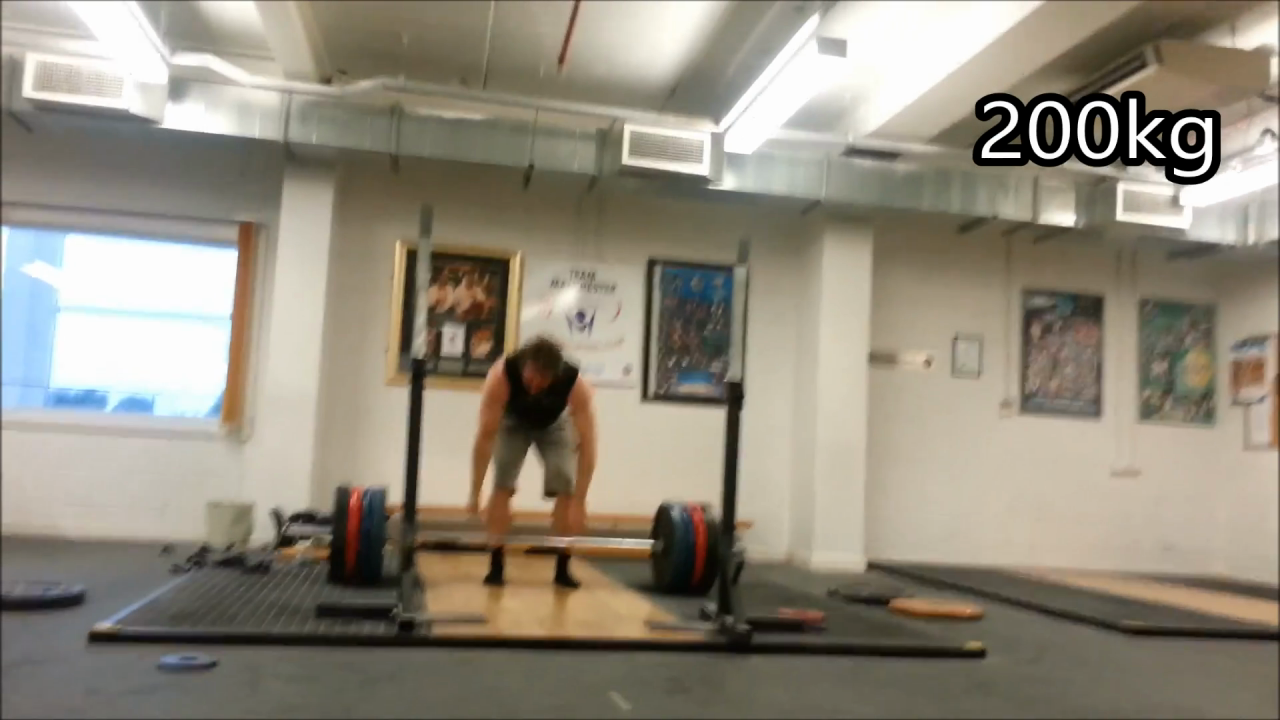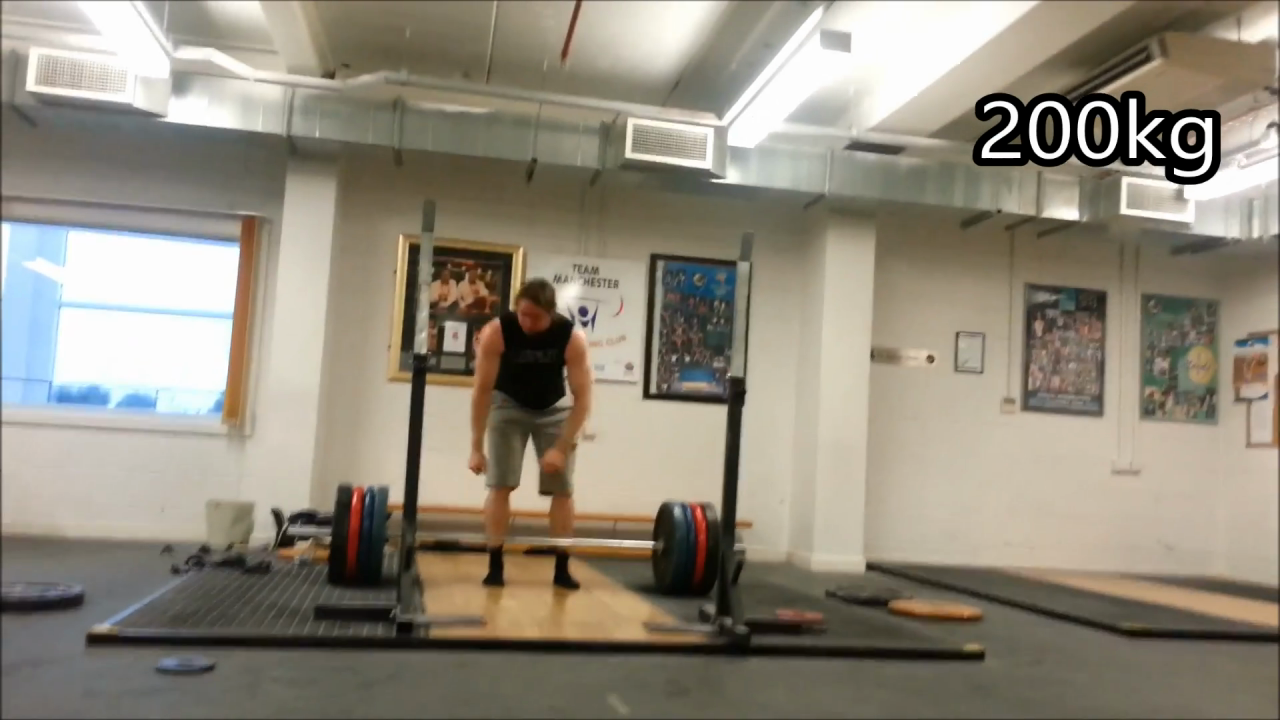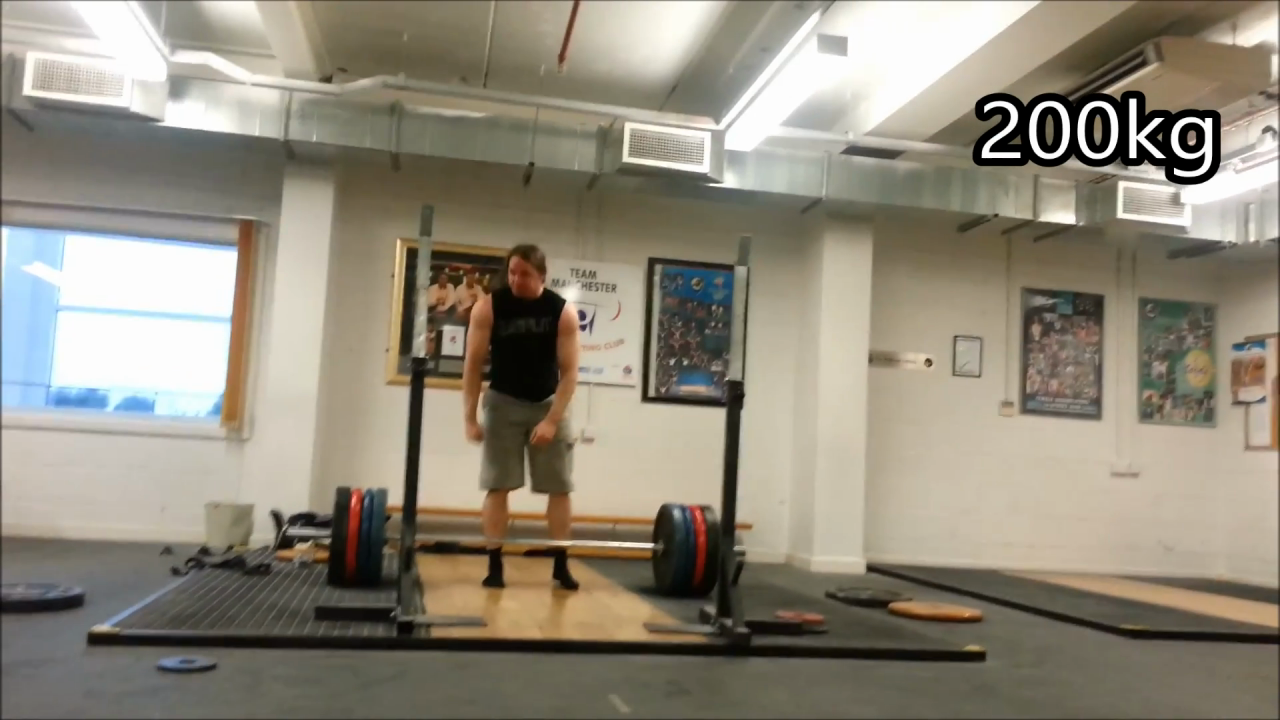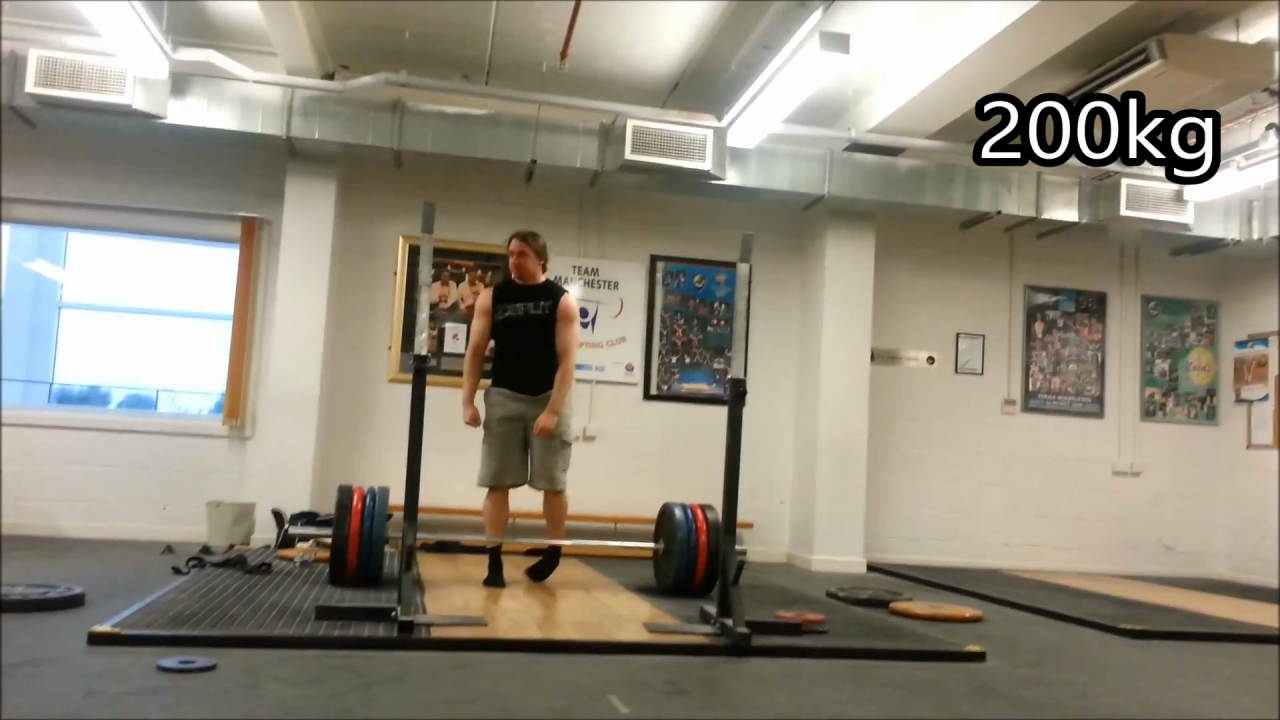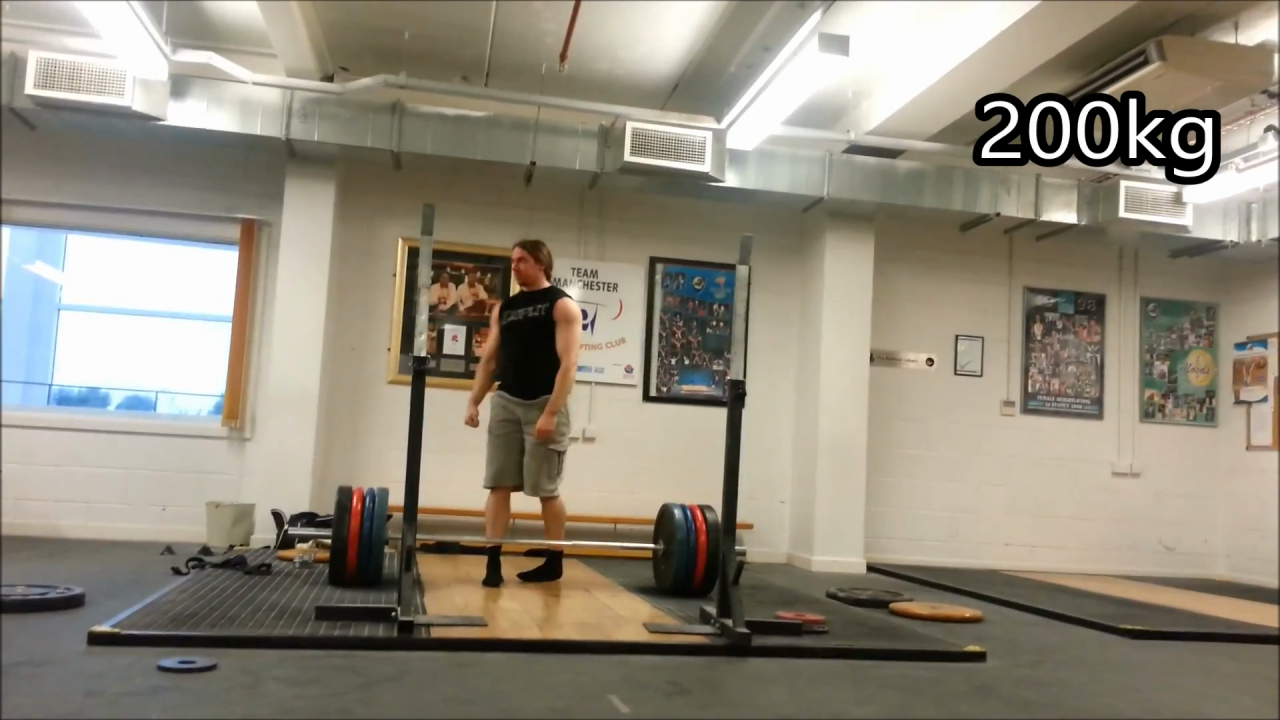
dt=0.2s
person 1, frame 1
left shoulder: (576, 384)
right shoulder: (501, 375)
left elbow: (587, 447)
right elbow: (485, 437)
left wrist: (579, 502)
right wrist: (475, 493)
left hip: (554, 423)
right hip: (513, 419)
left knee: (566, 490)
right knee: (502, 485)
left ankle: (562, 569)
right ankle: (496, 566)
person 1, frame 2
left shoulder: (572, 338)
right shoulder: (496, 332)
left elbow: (583, 398)
right elbow: (482, 392)
left wrist: (562, 448)
right wrist: (477, 448)
left hip: (553, 410)
right hip: (509, 404)
left knee: (562, 489)
right knee: (500, 485)
left ankle: (561, 568)
right ankle: (495, 566)
person 1, frame 3
left shoulder: (563, 312)
right shoulder: (488, 307)
left elbow: (569, 372)
right elbow: (473, 365)
left wrist: (552, 420)
right wrist: (470, 417)
left hip: (548, 405)
right hip: (503, 403)
left knee: (559, 488)
right knee: (497, 486)
left ankle: (561, 565)
right ankle: (495, 566)
person 1, frame 4
left shoulder: (562, 302)
right shoulder: (492, 297)
left elbow: (567, 361)
right elbow: (475, 351)
left wrist: (553, 411)
right wrist: (468, 400)
left hip: (547, 401)
right hip: (503, 399)
left knee: (553, 484)
right knee: (497, 484)
left ankle: (552, 553)
right ankle: (494, 564)
person 1, frame 5
left shoulder: (563, 305)
right shoulder: (504, 308)
left elbow: (568, 363)
right elbow: (490, 358)
left wrist: (551, 412)
right wrist: (474, 401)
left hip: (546, 405)
right hip: (506, 403)
left knee: (547, 489)
right knee: (498, 485)
left ankle: (553, 563)
right ankle: (494, 563)
